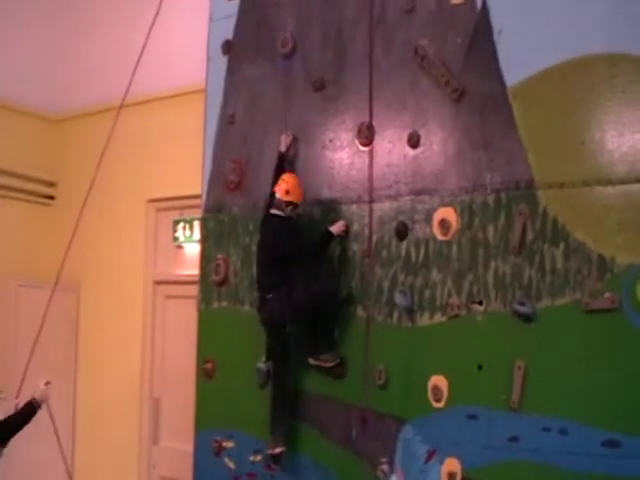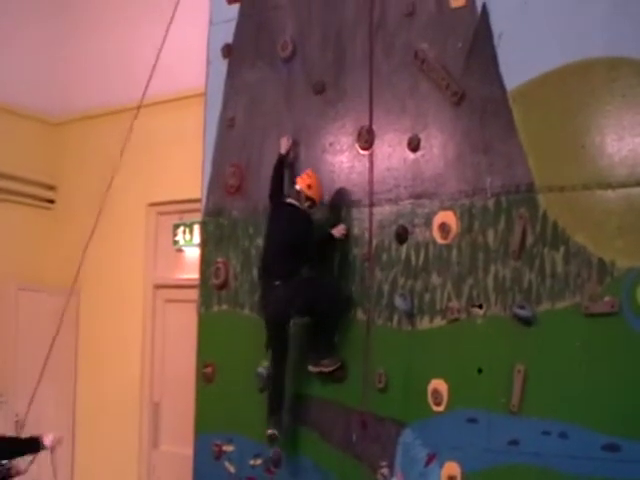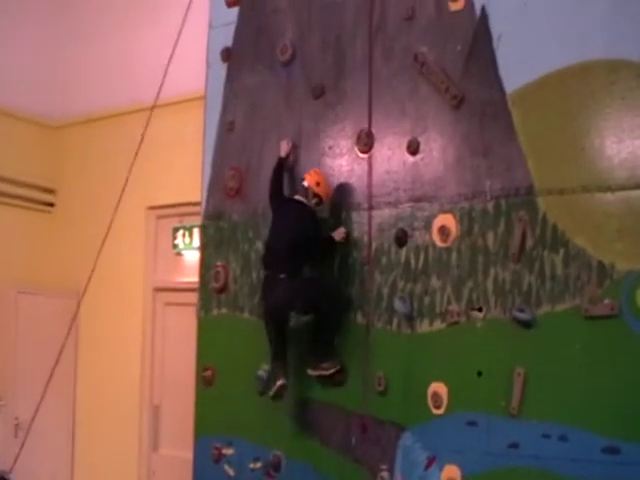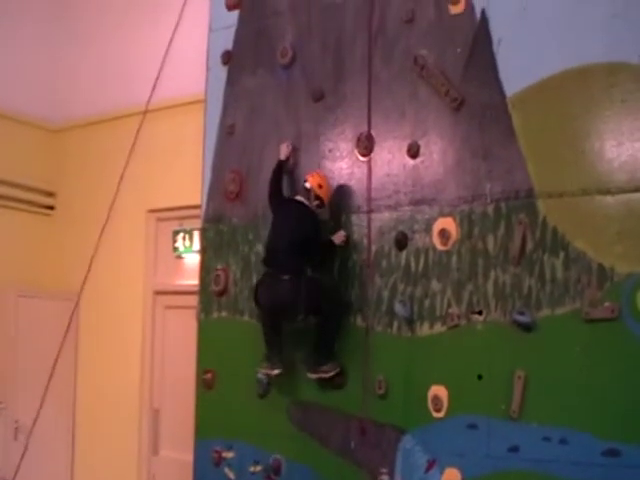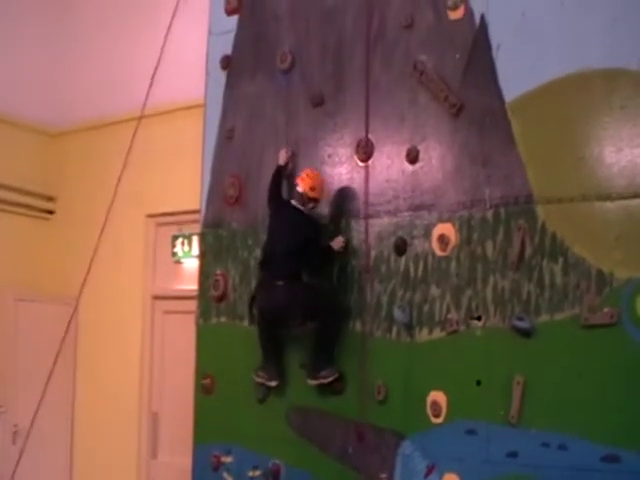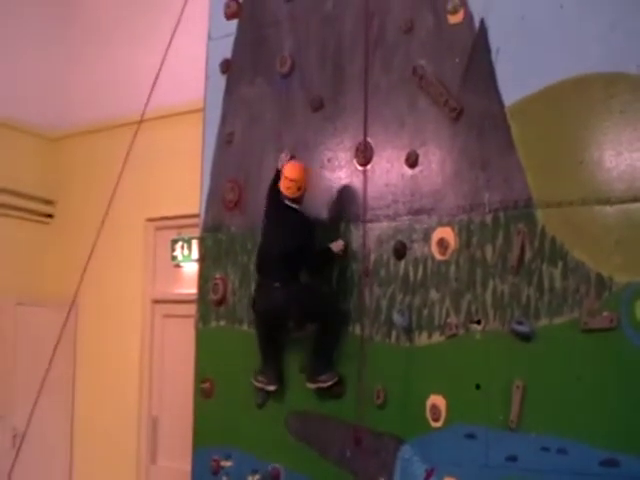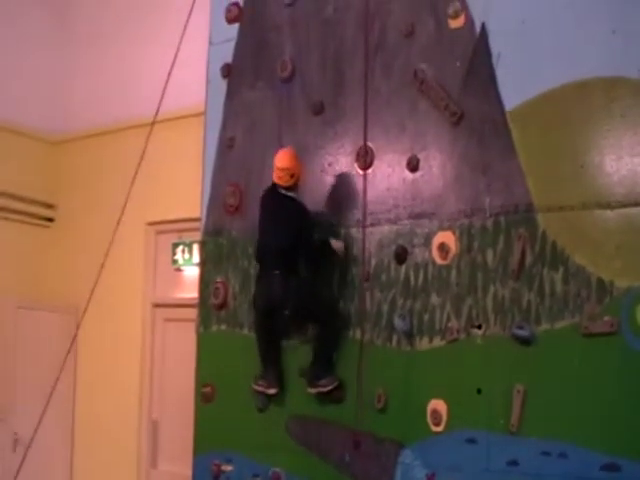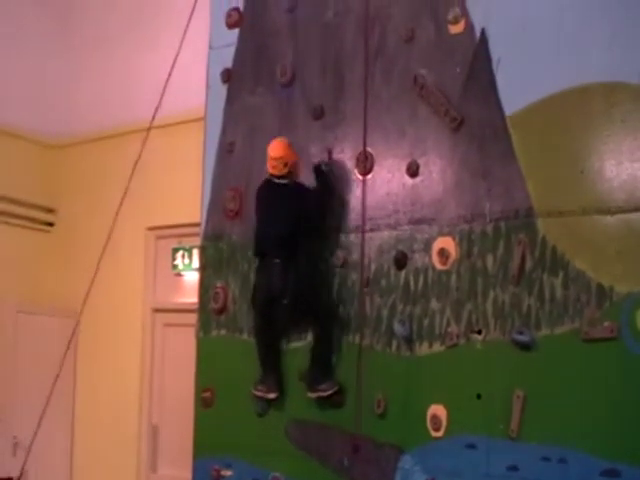
dt=0.2s
person 1, frame 1
left shoulder: (268, 218)
right shoulder: (288, 227)
left elbow: (277, 183)
right elbow: (306, 254)
left wrist: (283, 154)
right wrist: (331, 233)
left hip: (267, 303)
right hip: (285, 300)
left knee: (280, 369)
left ankle: (276, 437)
right ankle: (321, 351)
person 1, frame 2
left shoulder: (277, 210)
right shoulder: (303, 221)
left elbow: (275, 188)
right elbow: (310, 254)
left wrist: (282, 156)
right wrist: (331, 236)
left hip: (268, 293)
right hip: (288, 290)
left knee: (278, 355)
right knee: (334, 296)
left ankle: (274, 420)
right ankle: (320, 354)
person 1, frame 3
left shoulder: (282, 206)
right shoulder: (310, 220)
left elbow: (274, 189)
right elbow: (314, 258)
left wrist: (282, 159)
right wrist: (332, 239)
left hip: (270, 285)
right hip: (292, 286)
left knee: (276, 324)
right knee: (331, 297)
left ankle: (278, 370)
right ankle: (319, 358)
person 1, frame 4
left shoulder: (282, 206)
right shoulder: (311, 221)
left elbow: (273, 189)
right elbow: (315, 260)
left wrist: (282, 161)
right wrist: (332, 243)
left hip: (269, 285)
right hip: (294, 286)
left knee: (268, 308)
right knee: (333, 304)
left ankle: (274, 358)
right ankle: (320, 362)
person 1, frame 5
left shoulder: (278, 210)
right shoulder: (309, 225)
left elbow: (273, 192)
right elbow: (312, 263)
left wrist: (281, 166)
right wrist: (331, 248)
left hip: (266, 289)
right hip: (290, 291)
left knee: (267, 316)
right knee: (331, 310)
left ankle: (271, 367)
right ankle: (319, 368)
person 1, frame 6
left shoulder: (272, 209)
right shoulder: (303, 223)
left elbow: (273, 190)
right elbow: (311, 263)
left wrist: (280, 170)
right wrist: (331, 250)
left hip: (264, 290)
right hip: (289, 292)
left knee: (265, 320)
right knee: (330, 315)
left ankle: (270, 372)
right ankle: (318, 372)
person 1, frame 7
left shoulder: (267, 199)
right shoulder: (299, 212)
right elbow: (308, 253)
right wrist: (330, 245)
left hip: (265, 279)
right hip: (288, 282)
left knee: (265, 325)
right knee: (328, 319)
left ankle: (270, 376)
right ankle: (318, 375)
person 1, frame 8
left shoulder: (263, 190)
right shoulder: (297, 194)
right elbow: (318, 203)
right wrist: (319, 171)
left hip: (264, 271)
right hip: (287, 271)
left knee: (265, 325)
right knee: (322, 321)
left ankle: (269, 381)
right ankle: (318, 380)
